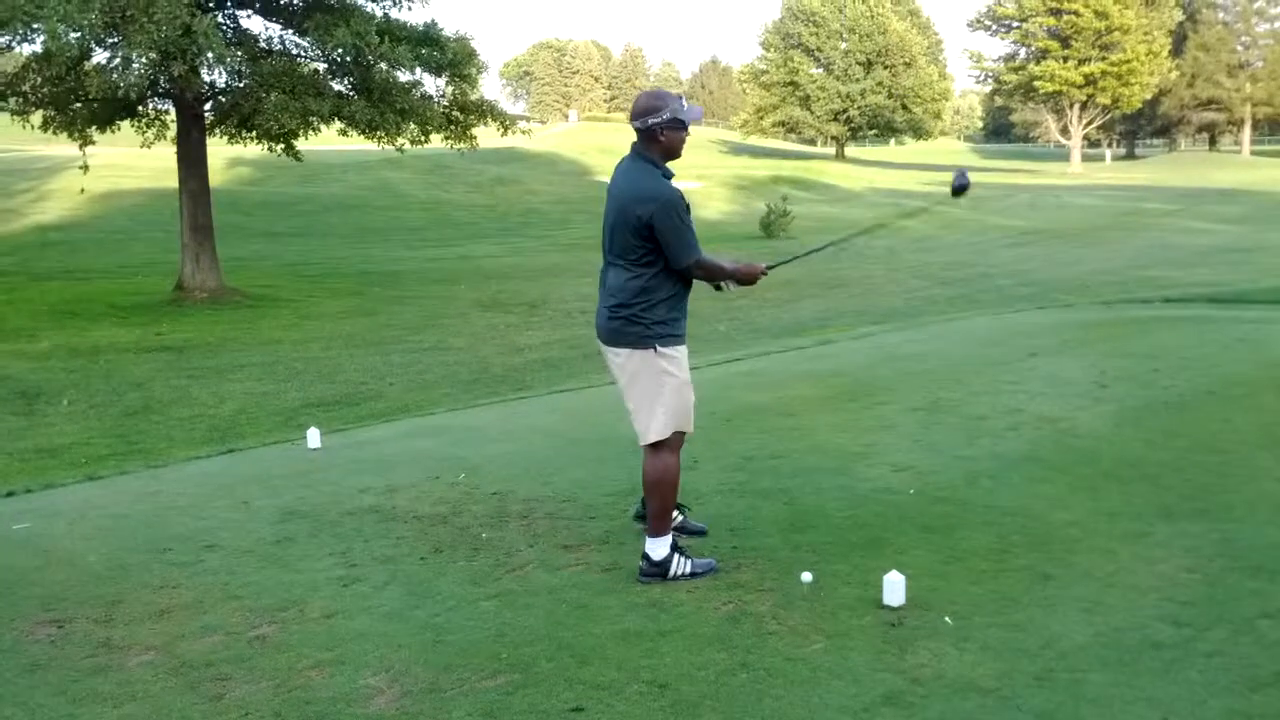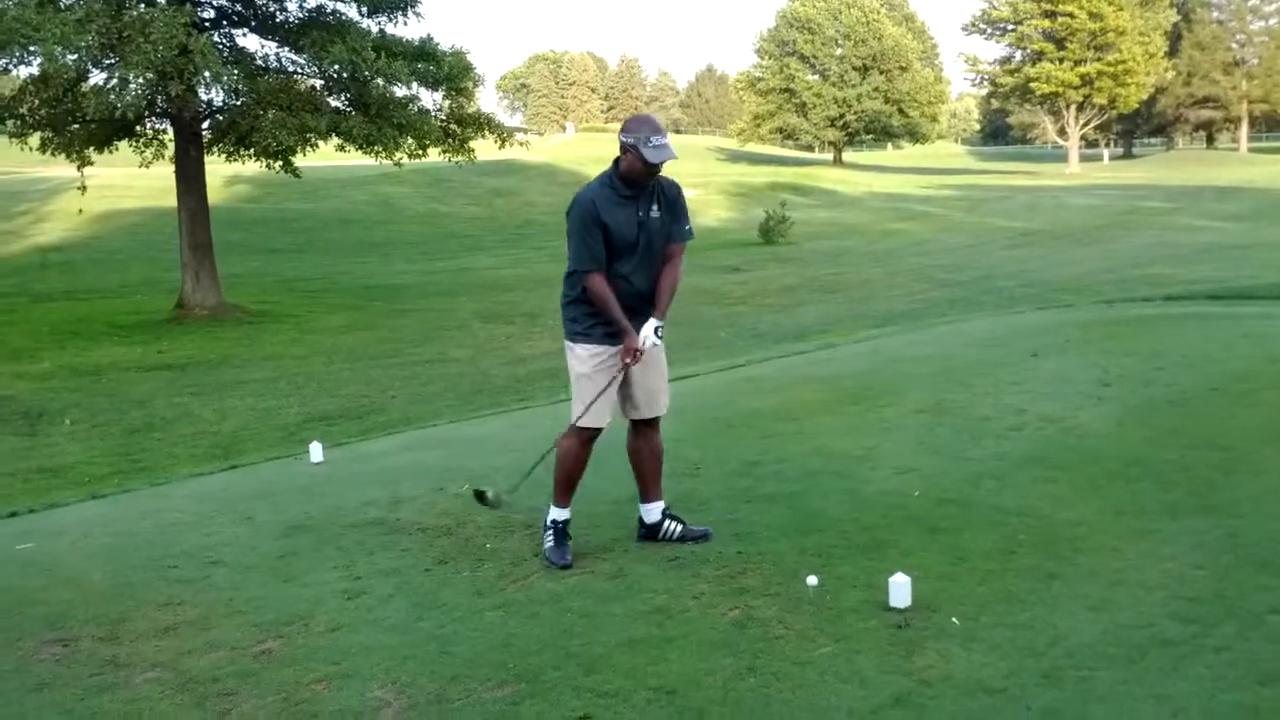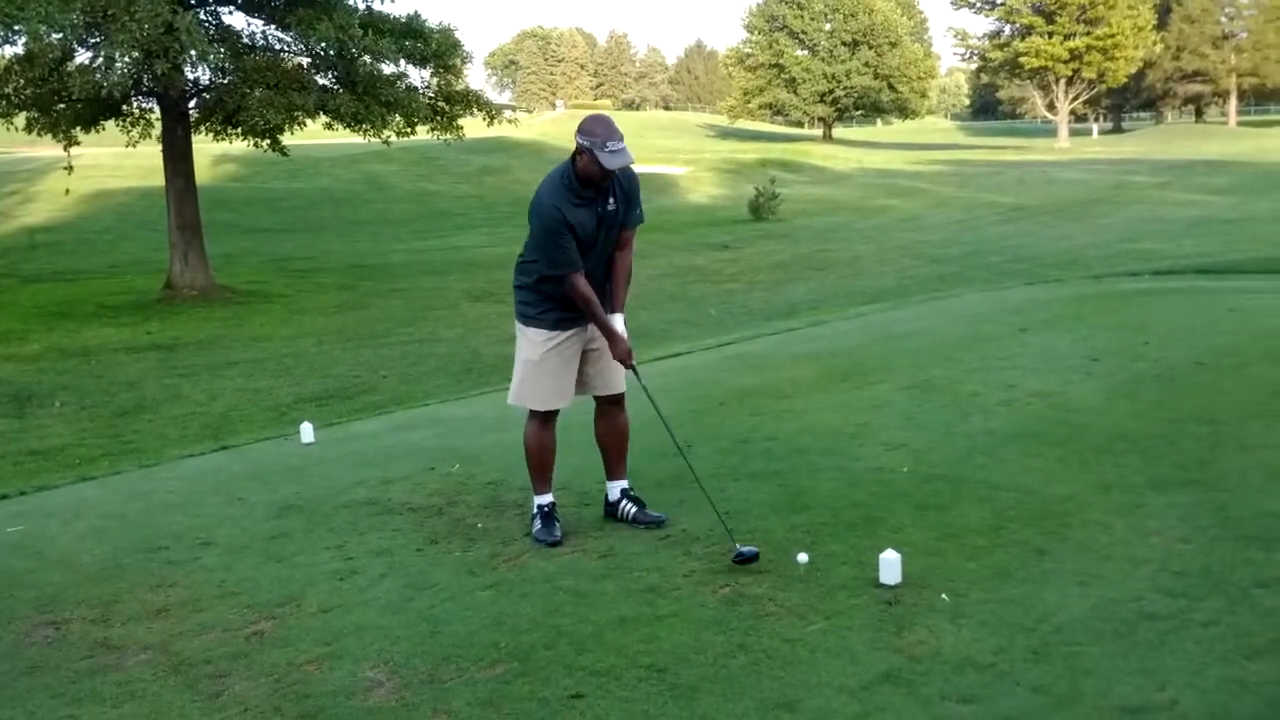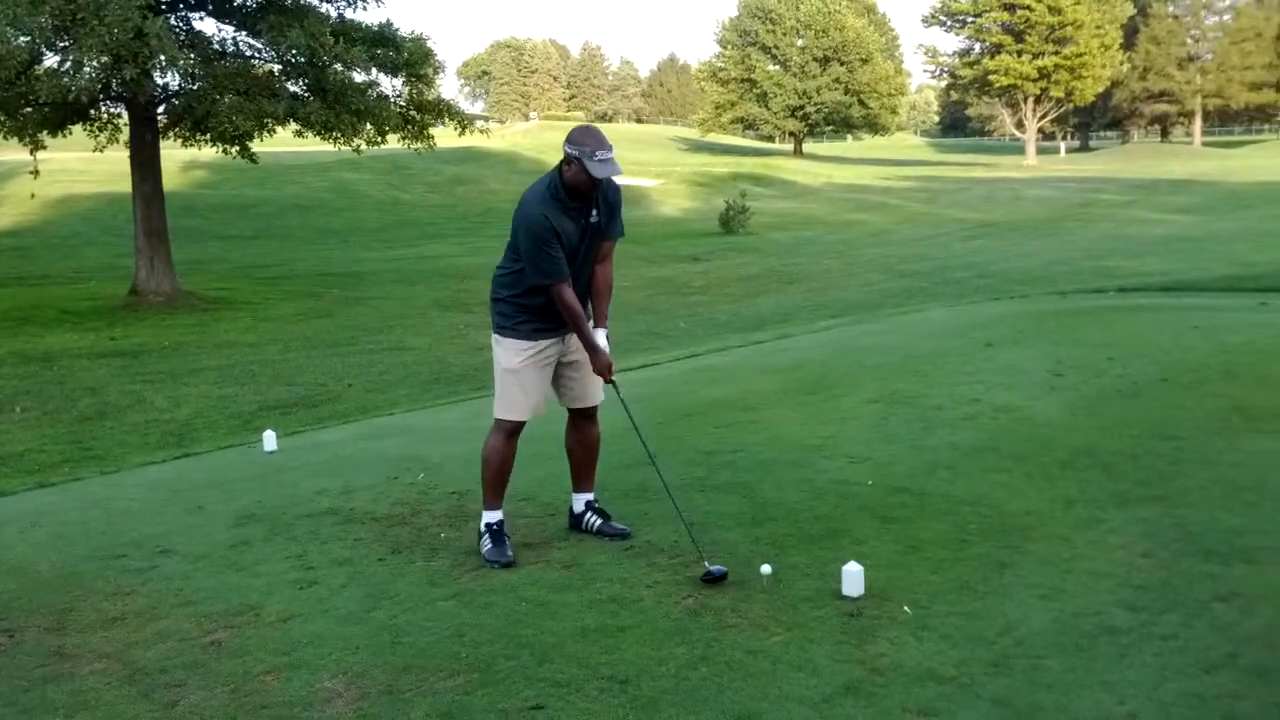
dt=0.7s
person 1, frame 1
left shoulder: (632, 169)
right shoulder: (656, 193)
right elbow: (688, 264)
left wrist: (720, 271)
right wrist: (737, 273)
left hip: (630, 321)
right hip: (646, 331)
left knee: (667, 425)
right knee: (664, 436)
left ankle: (658, 508)
right ankle: (659, 554)
person 1, frame 2
left shoulder: (669, 193)
right shoulder: (590, 202)
left elbow: (672, 260)
right elbow: (592, 278)
left wrist: (655, 322)
right wrist: (626, 332)
left hip: (642, 326)
right hip: (594, 330)
left knee: (647, 421)
right knee: (586, 426)
left ankle: (653, 516)
right ankle: (557, 520)
person 1, frame 3
left shoulder: (624, 181)
right shoulder: (550, 201)
left elbow: (622, 249)
right elbow: (572, 280)
left wrist: (618, 316)
right wrist: (611, 336)
left hip: (599, 305)
right hip: (547, 311)
left knee: (612, 399)
right knee: (543, 409)
left ankle: (618, 495)
right ankle: (543, 505)
person 1, frame 4
left shoulder: (607, 194)
right shoulder: (536, 211)
left elbow: (602, 262)
right elbow: (559, 289)
left wrist: (601, 328)
right wrist: (593, 349)
left hip: (573, 320)
right hip: (523, 322)
left knee: (586, 411)
right knee: (510, 423)
left ankle: (583, 506)
right ankle: (491, 522)
